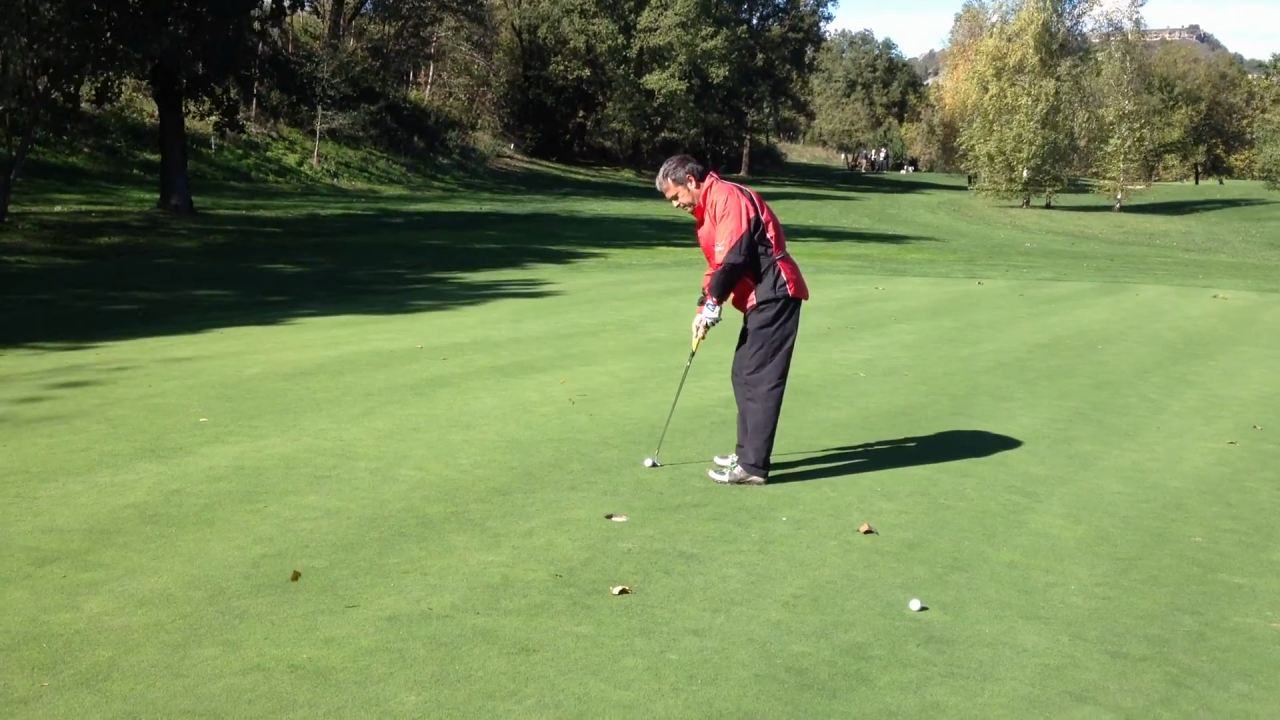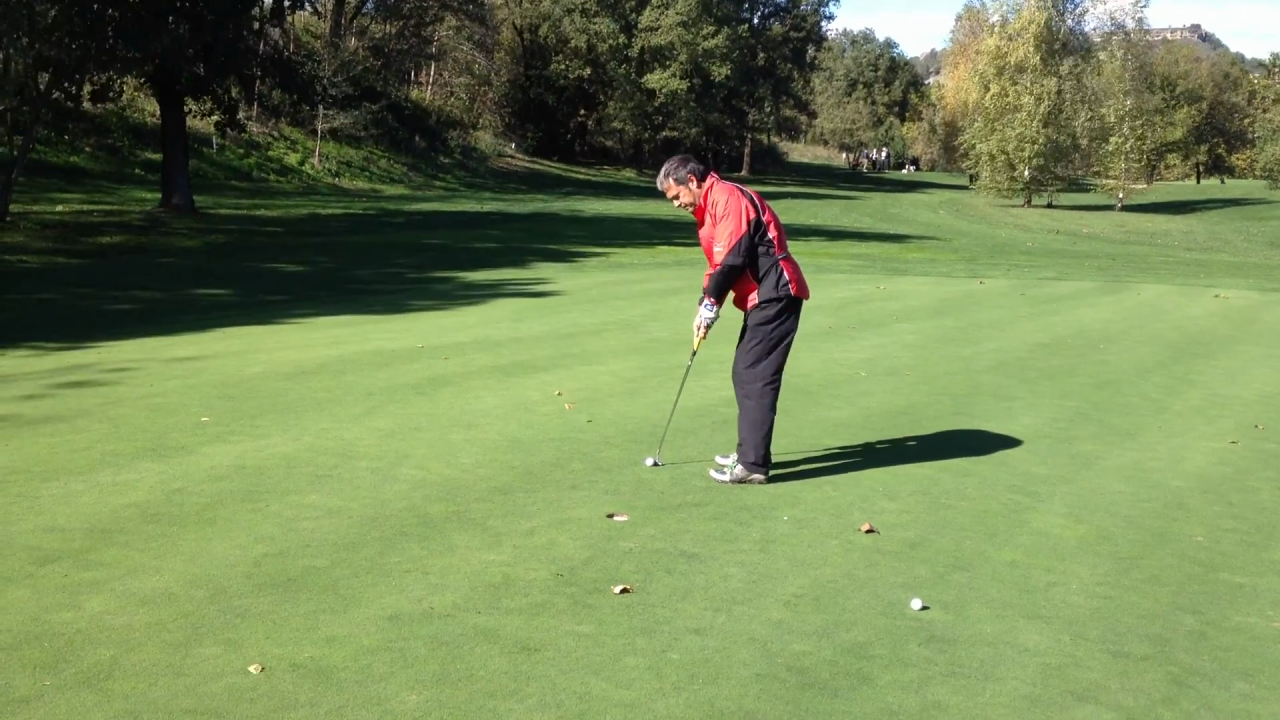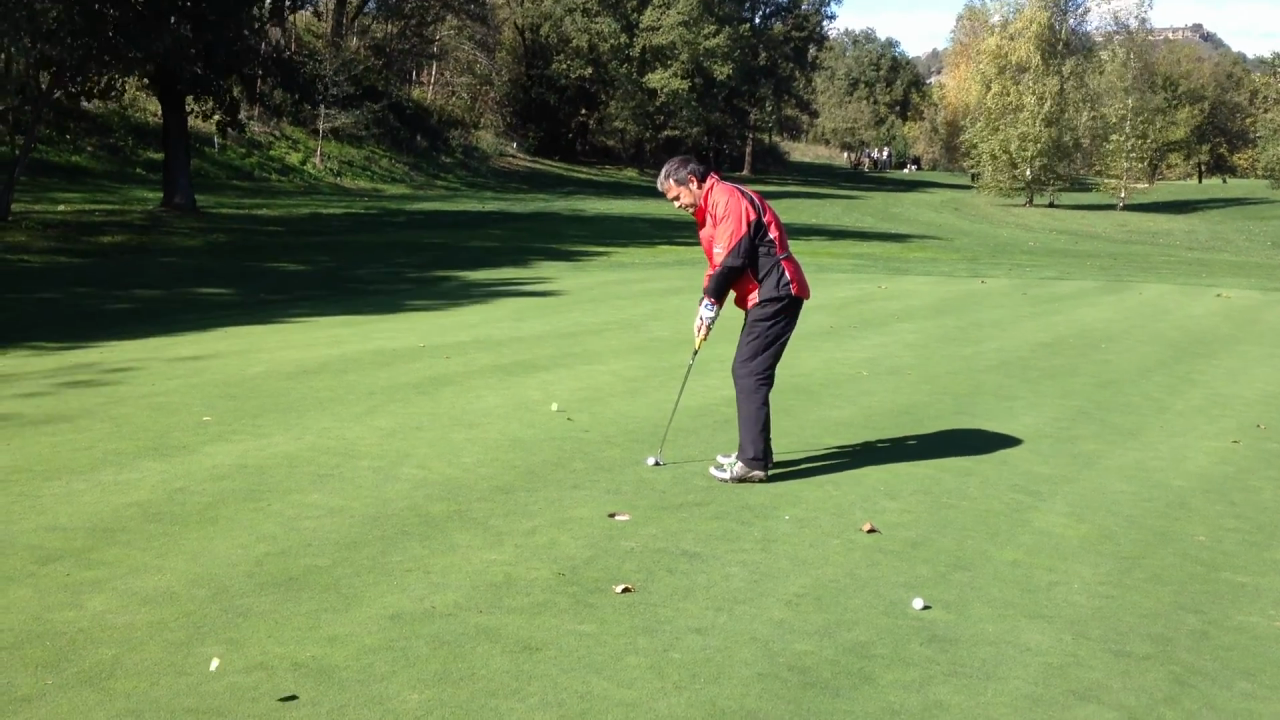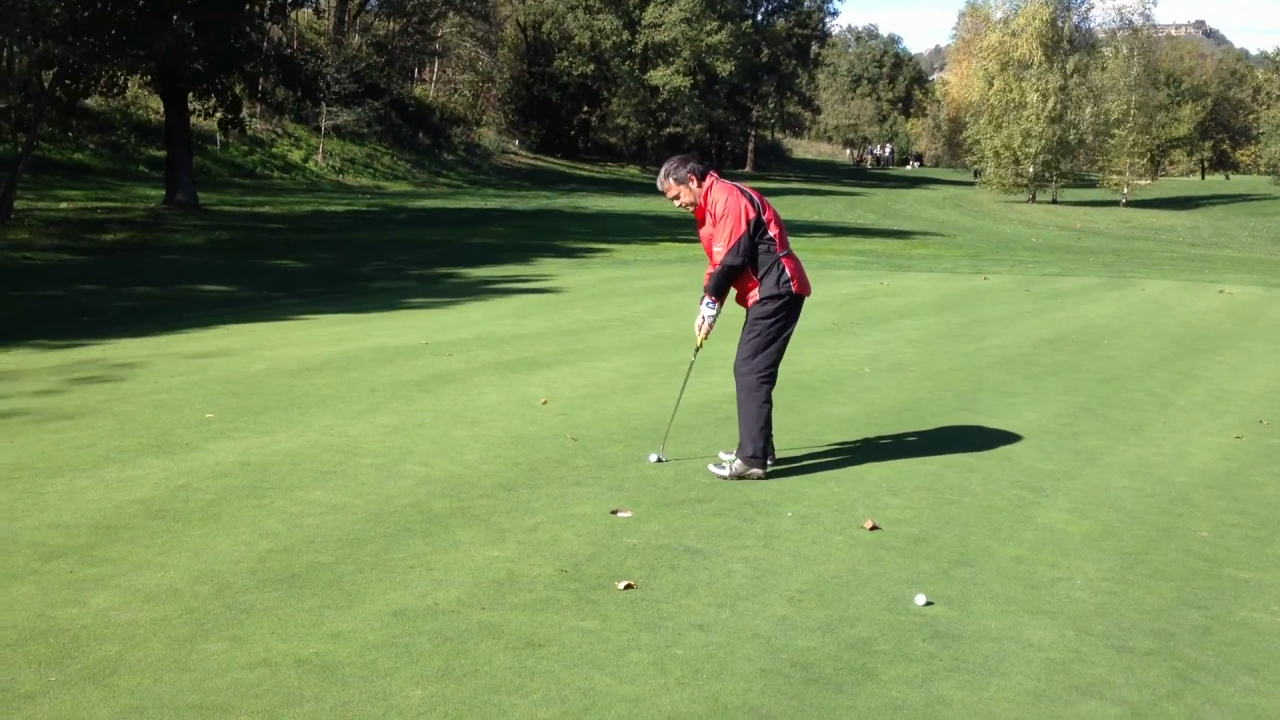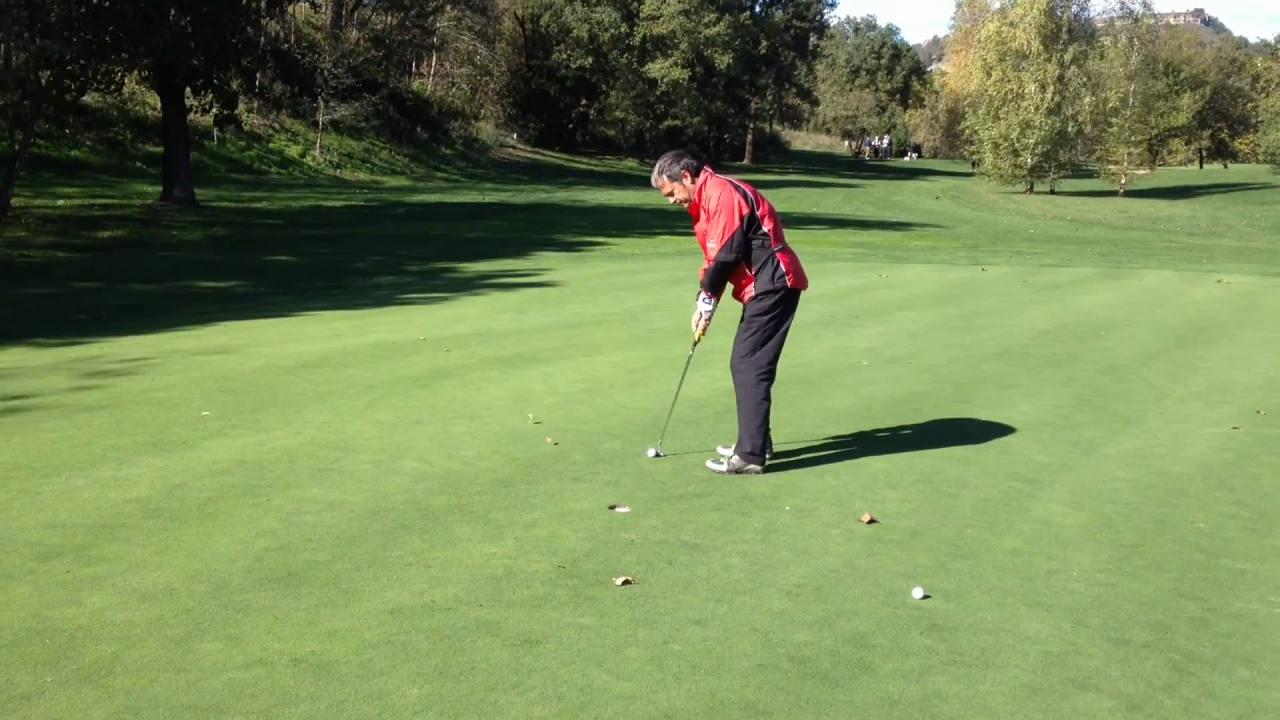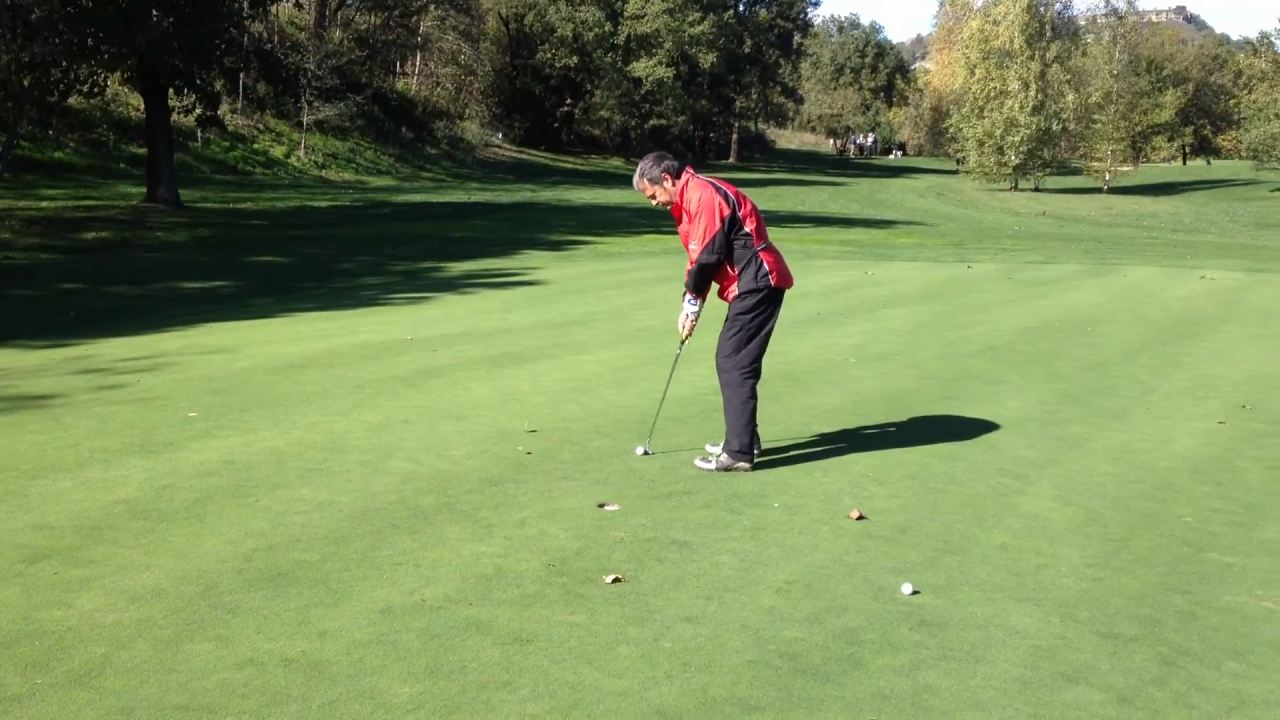
dt=0.1s
person 1, frame 1
left shoulder: (727, 197)
right shoulder: (705, 209)
left elbow: (733, 258)
right elbow: (716, 263)
left wrist: (713, 301)
right wrist: (705, 307)
left hip: (774, 293)
right hip: (761, 297)
left knee: (759, 378)
right knee: (744, 374)
left ankle: (753, 466)
right ankle: (749, 452)
person 1, frame 2
left shoulder: (727, 198)
right shoulder: (706, 209)
left elbow: (732, 259)
right elbow: (717, 263)
left wrist: (710, 301)
right wrist: (704, 307)
left hip: (775, 293)
right hip: (762, 296)
left knee: (755, 375)
right knee: (744, 373)
left ankle: (753, 464)
right ankle: (750, 451)
person 1, frame 3
left shoulder: (728, 199)
right shoulder: (707, 209)
left elbow: (732, 260)
right elbow: (717, 263)
left wrist: (710, 303)
right wrist: (706, 308)
left hip: (776, 291)
right hip: (764, 295)
left knee: (749, 371)
right knee: (747, 370)
left ankle: (753, 461)
right ankle: (755, 450)
person 1, frame 4
left shoulder: (727, 197)
right shoulder: (708, 206)
left elbow: (732, 258)
right elbow: (718, 261)
left wrist: (710, 300)
right wrist: (707, 306)
left hip: (777, 288)
right hip: (764, 292)
left knee: (751, 369)
right knee: (750, 368)
left ankle: (752, 458)
right ankle: (758, 448)
person 1, frame 5
left shoulder: (720, 193)
right shoulder: (703, 200)
left elbow: (725, 254)
right elbow: (714, 256)
left wrist: (707, 298)
right wrist: (704, 304)
left hip: (773, 283)
right hip: (764, 285)
left knee: (748, 365)
right knee: (746, 362)
left ankle: (751, 455)
right ankle: (756, 441)
person 1, frame 6
left shoulder: (702, 194)
right shoulder: (687, 200)
left elbow: (708, 256)
right elbow: (699, 257)
left wrist: (692, 299)
right wrist: (690, 304)
left hip: (757, 281)
right hip: (747, 284)
left knee: (733, 363)
right knee: (730, 360)
left ankle: (739, 452)
right ankle: (744, 438)
